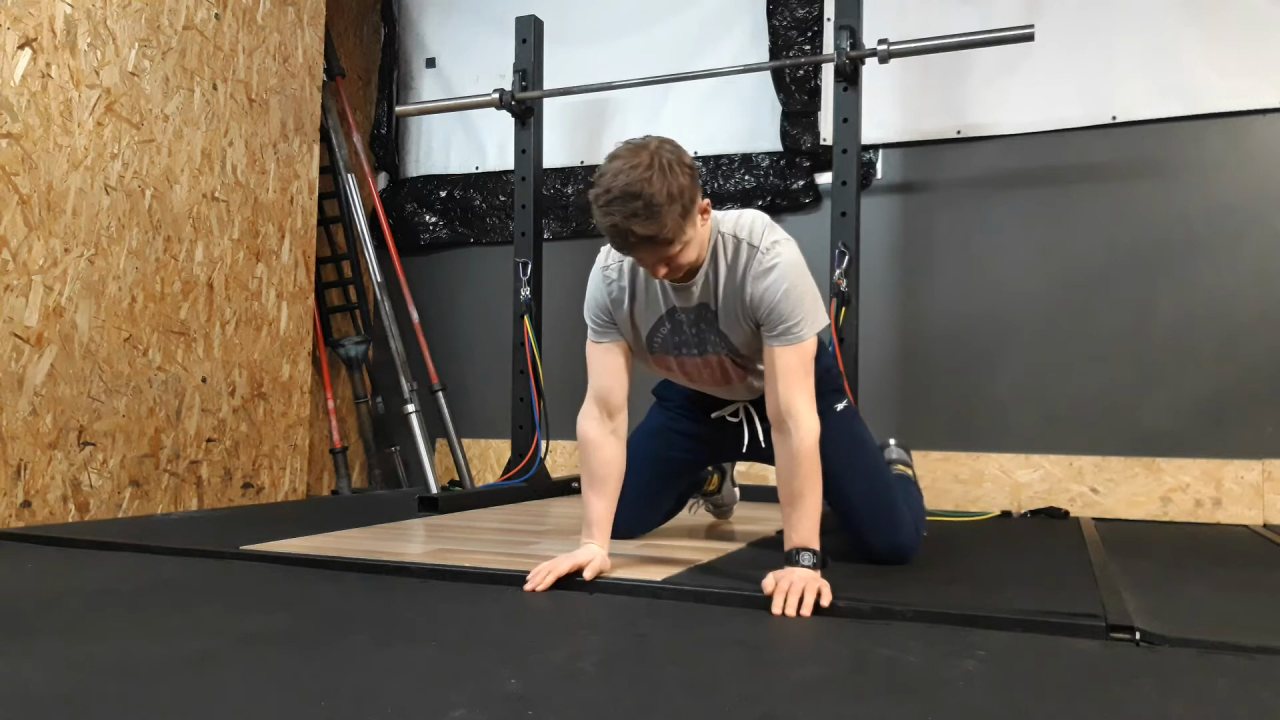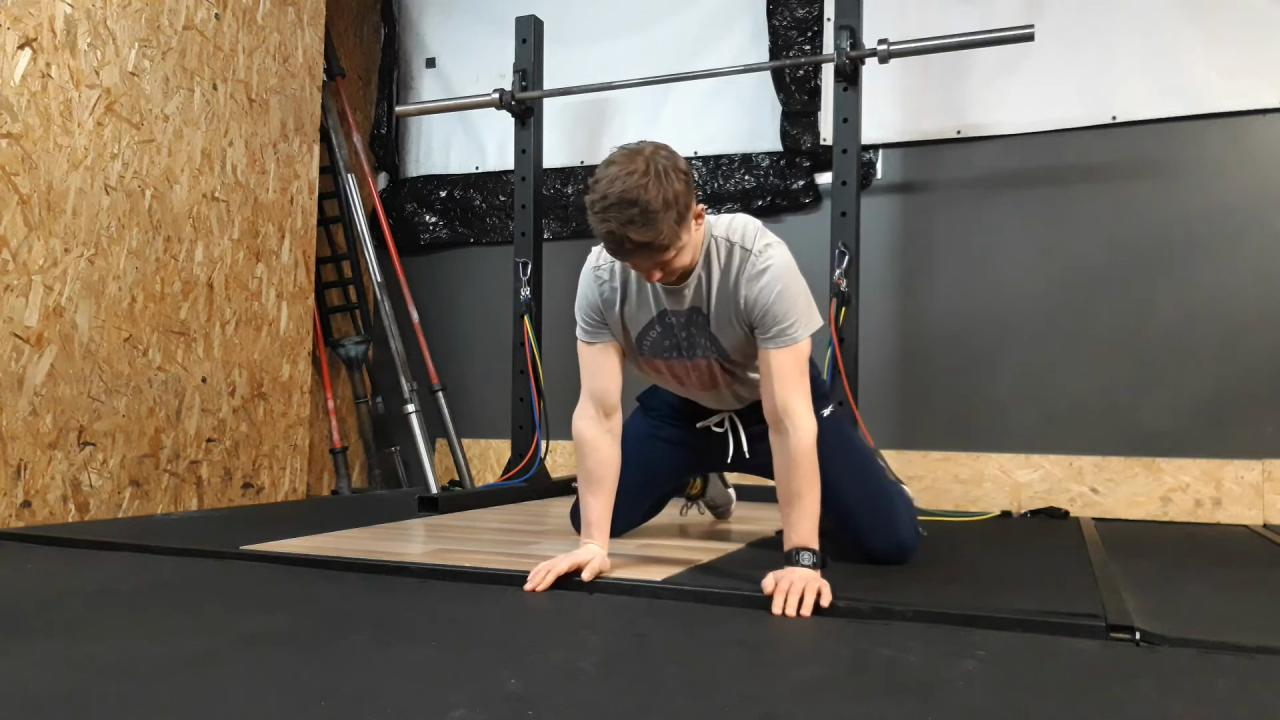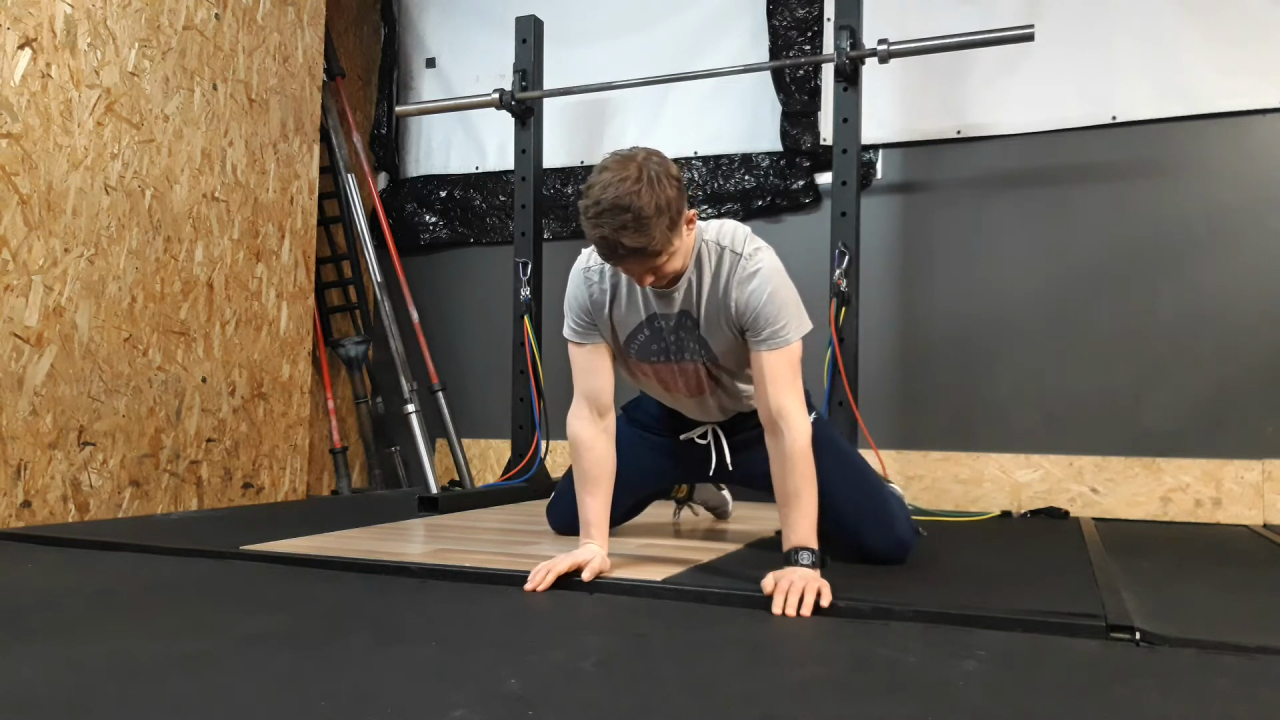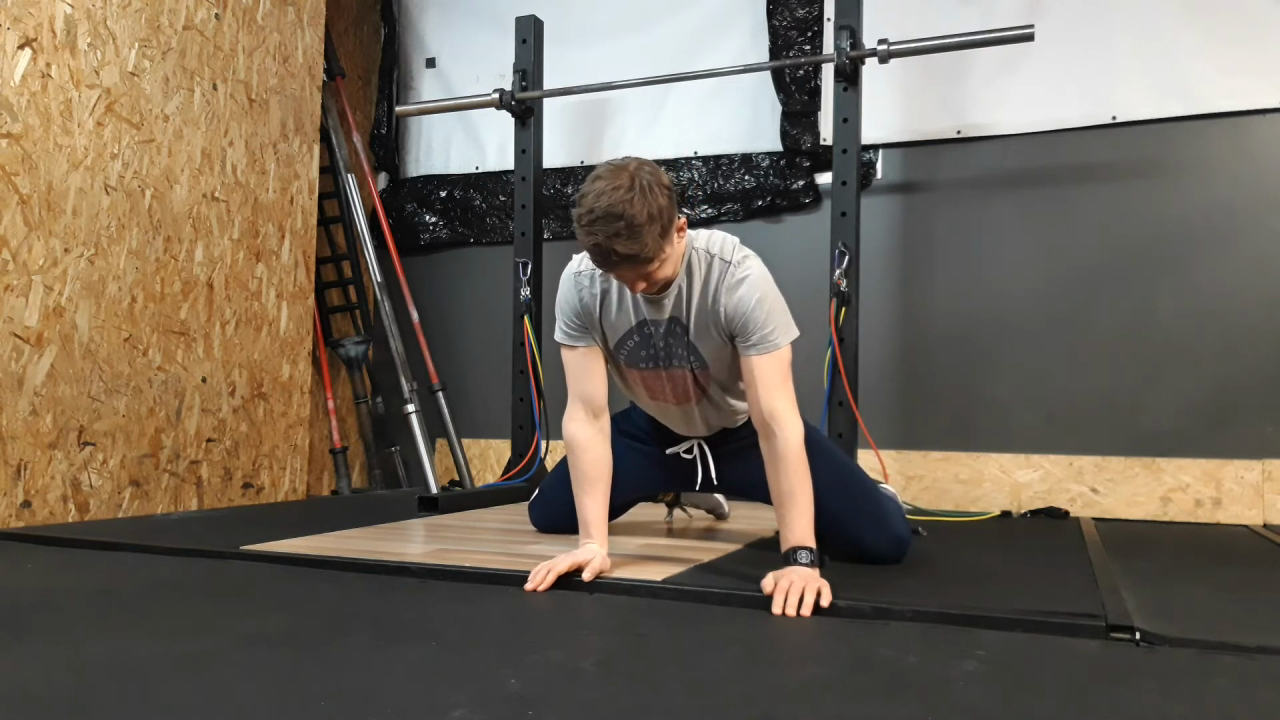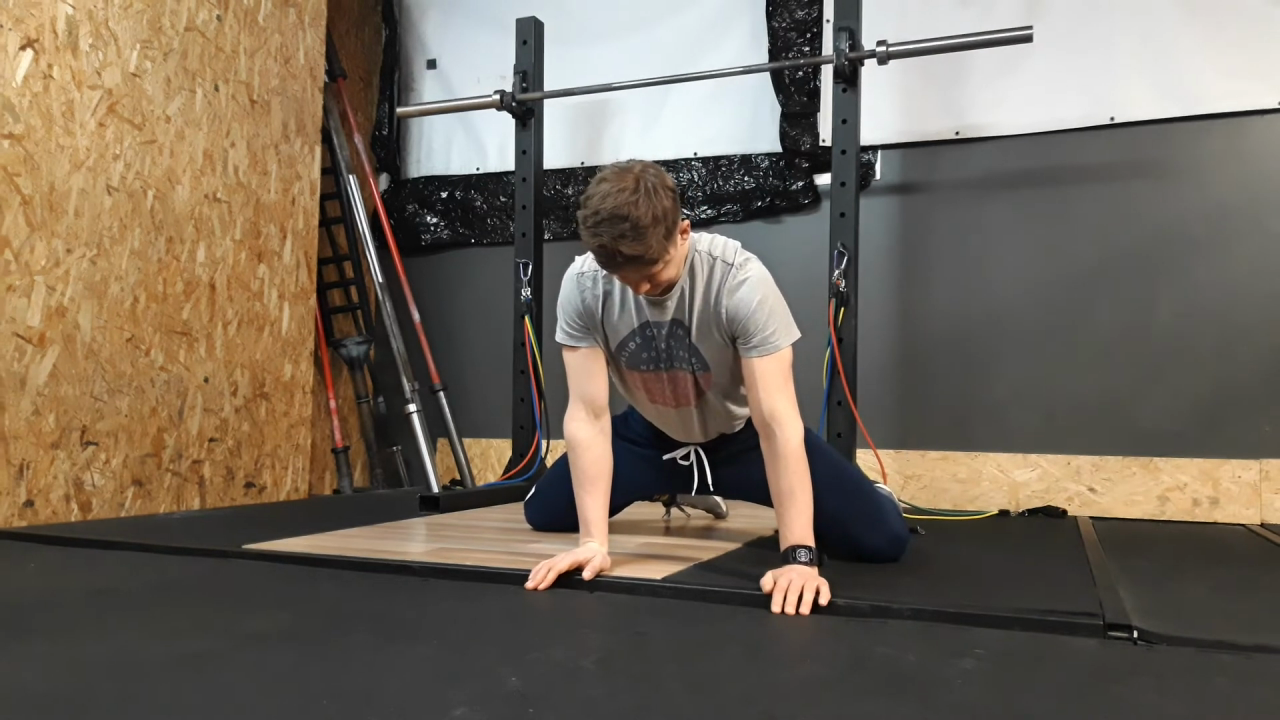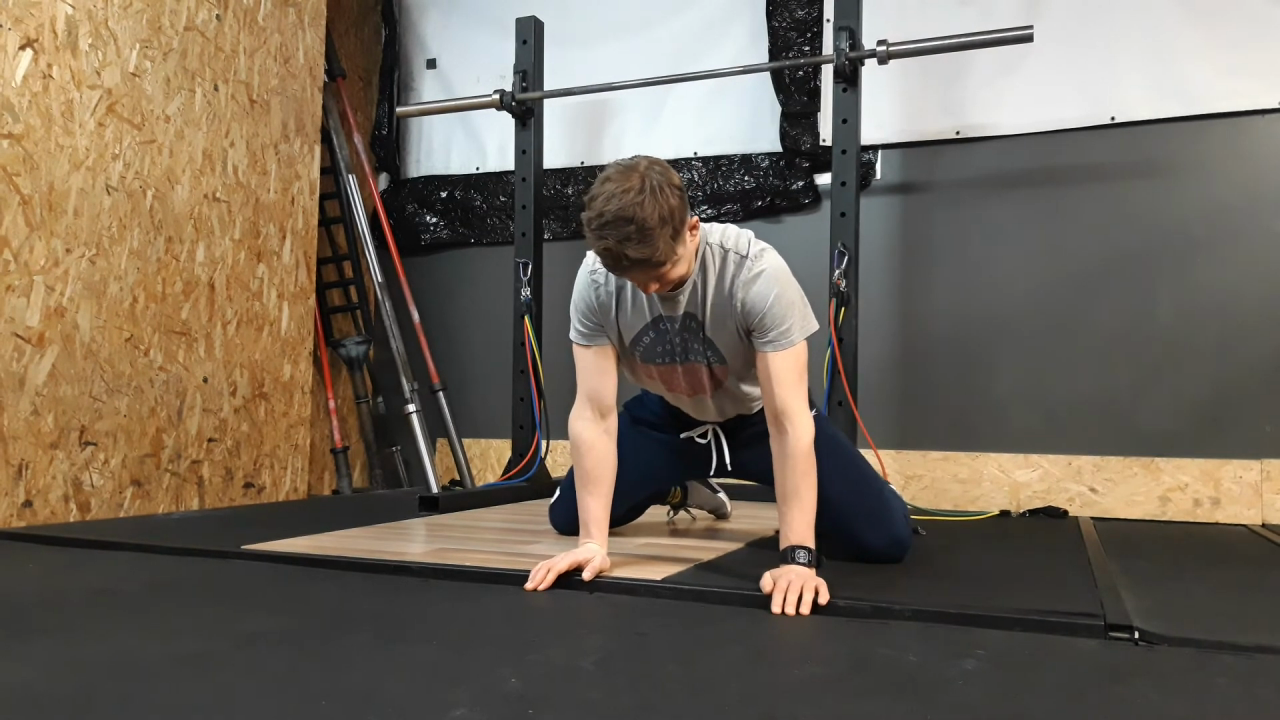
dt=0.7s
person 1, frame 1
left shoulder: (768, 258)
right shoulder: (610, 275)
left elbow: (791, 420)
right elbow: (603, 413)
left wrist: (802, 558)
right wrist: (593, 542)
left hip: (792, 389)
right hip: (694, 398)
left knee: (891, 541)
right knee: (620, 520)
left ankle: (893, 468)
right ankle: (709, 478)
person 1, frame 2
left shoulder: (760, 262)
right shoulder: (600, 276)
left elbow: (787, 420)
right elbow: (598, 412)
left wrist: (802, 556)
right wrist: (593, 543)
left hip: (769, 401)
right hip: (680, 407)
left knee: (890, 540)
right knee: (589, 518)
left ankle: (868, 471)
right ankle: (697, 481)
person 1, frame 3
left shoulder: (749, 267)
right shoulder: (589, 279)
left elbow: (783, 420)
right elbow: (592, 413)
left wrist: (801, 557)
right wrist: (593, 543)
left hip: (752, 416)
right hip: (665, 418)
left knee: (888, 540)
right knee: (565, 519)
right ankle: (689, 487)
person 1, frame 4
left shoulder: (738, 276)
right shoulder: (580, 284)
left elbow: (776, 421)
right elbow: (587, 415)
left wrist: (800, 556)
right wrist: (593, 542)
left hip: (741, 430)
right hip: (654, 431)
left knee: (882, 539)
right knee: (548, 515)
right ankle: (679, 491)
person 1, frame 5
left shoulder: (740, 281)
right shoulder: (582, 285)
left elbow: (777, 423)
right elbow: (587, 415)
left wrist: (799, 554)
right wrist: (594, 541)
left hip: (740, 435)
right hip: (650, 434)
left knee: (882, 538)
right knee: (543, 513)
right ankle: (676, 491)
person 1, frame 6
left shoulder: (756, 272)
right shoulder: (595, 281)
left elbow: (788, 421)
right elbow: (594, 414)
left wrist: (797, 555)
right wrist: (594, 542)
left hip: (757, 417)
right hip: (665, 415)
left knee: (884, 538)
right knee: (566, 517)
right ankle: (681, 488)
